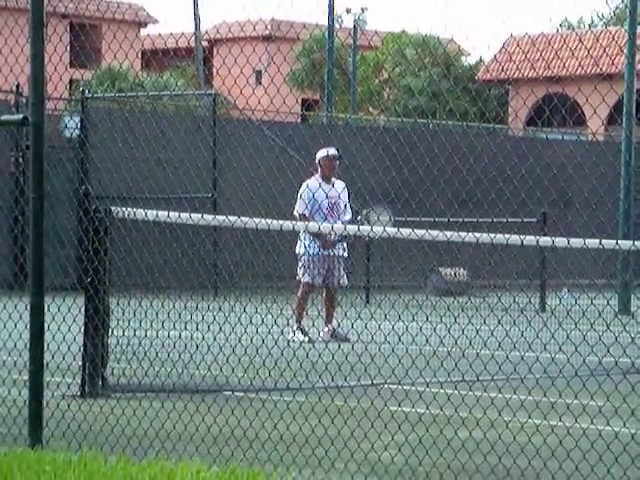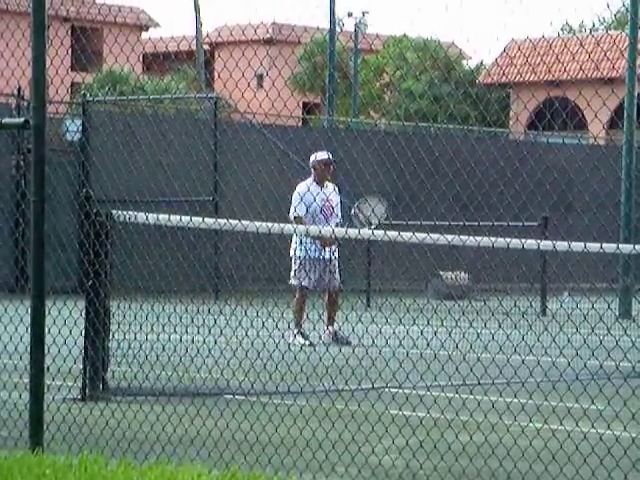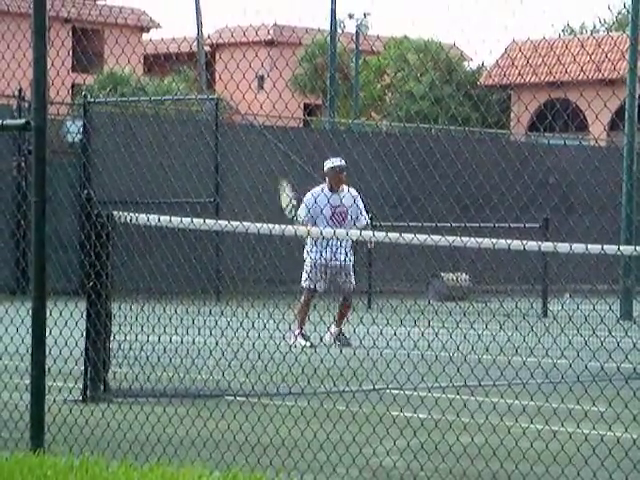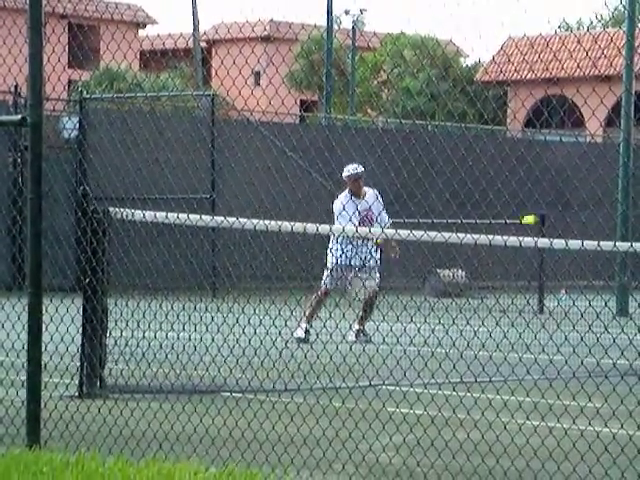
dt=0.5s
person 1, frame 1
left shoulder: (341, 187)
right shoulder: (310, 186)
left elbow: (345, 218)
right elbow: (302, 217)
right wrist: (321, 237)
left hip: (336, 248)
right hip: (313, 247)
left knee: (333, 288)
right knee: (307, 286)
left ankle: (328, 328)
right ankle: (297, 327)
person 1, frame 2
left shoulder: (334, 190)
right shoulder: (304, 189)
right elbow: (297, 220)
left wrist: (335, 235)
right wrist: (319, 237)
left hip: (329, 251)
right hip: (307, 250)
left knee: (334, 290)
right knee: (302, 290)
left ankle: (330, 331)
right ankle: (296, 331)
person 1, frame 3
left shoulder: (352, 194)
right shoulder: (314, 195)
left elbow: (362, 223)
right elbow: (302, 220)
left hip: (343, 255)
right hip: (318, 254)
left knee: (348, 293)
right knee: (309, 292)
left ankle: (336, 331)
right ankle: (298, 332)
person 1, frame 4
left shoulder: (374, 195)
right shoulder: (342, 202)
left elbow: (384, 223)
left wrist: (391, 243)
right wrist: (375, 239)
left hip: (367, 256)
right hip: (342, 254)
left knee: (373, 292)
right knee: (326, 289)
left ankle: (358, 329)
right ankle: (304, 326)
